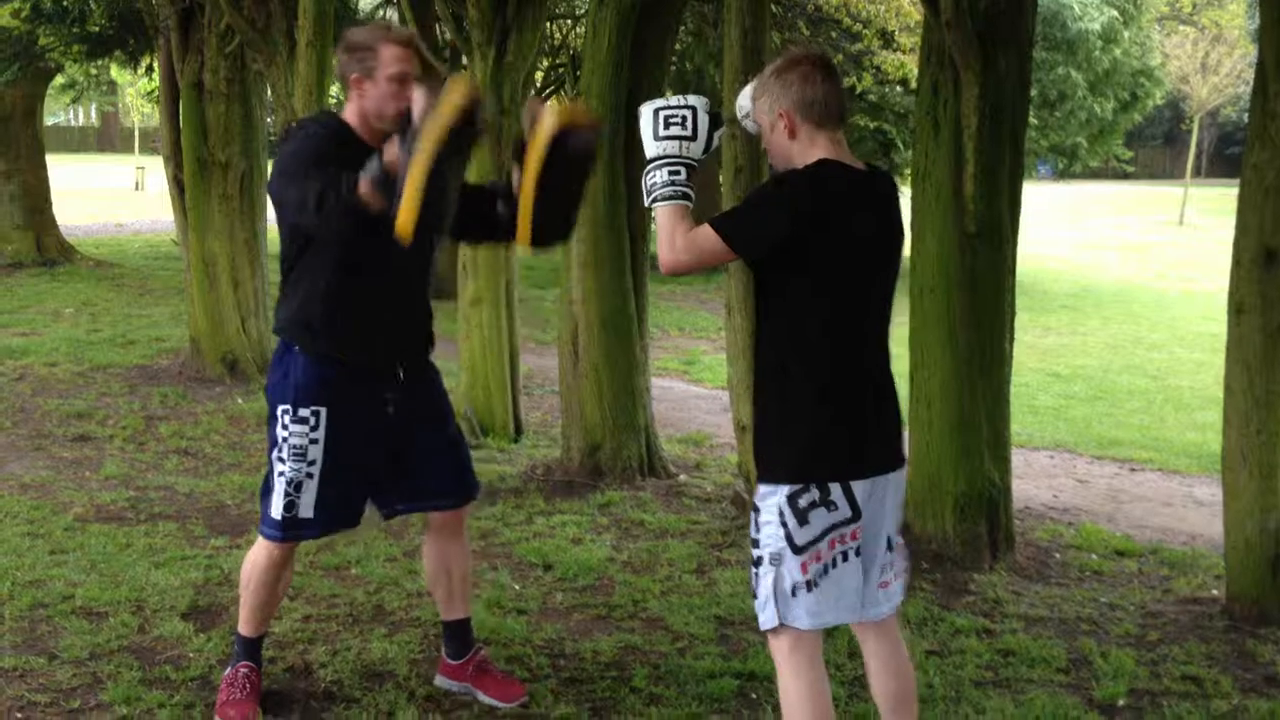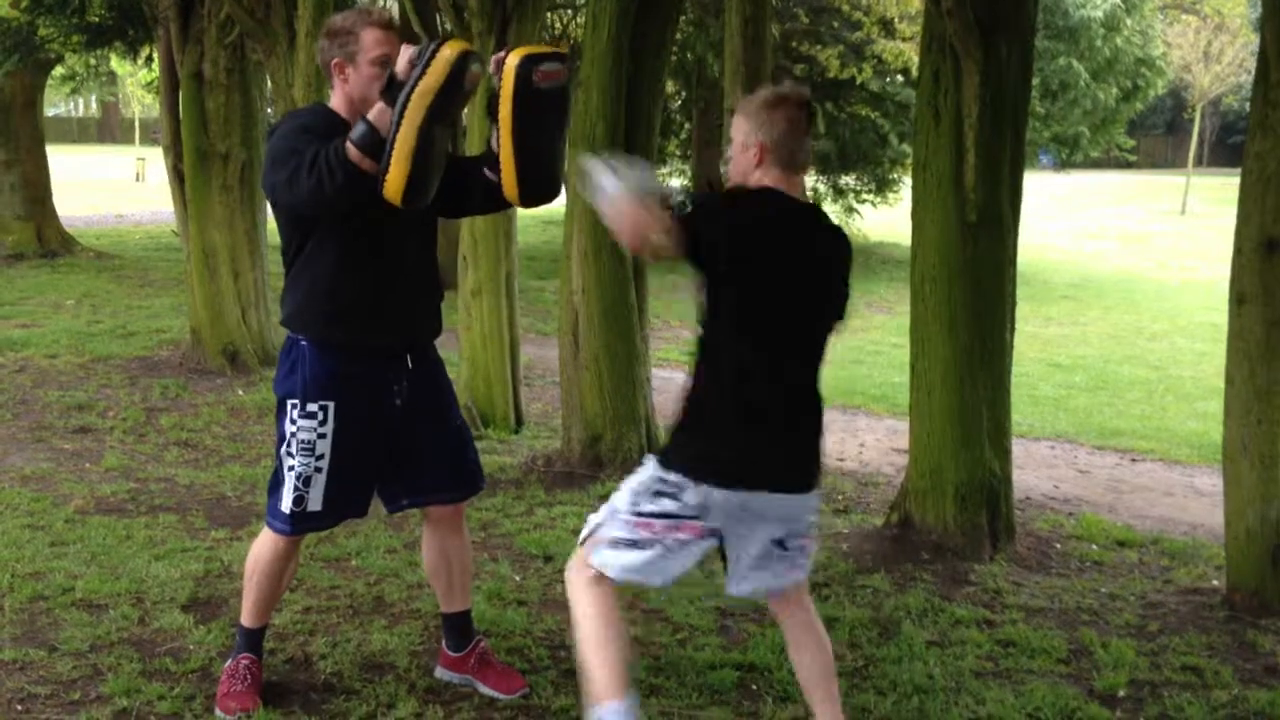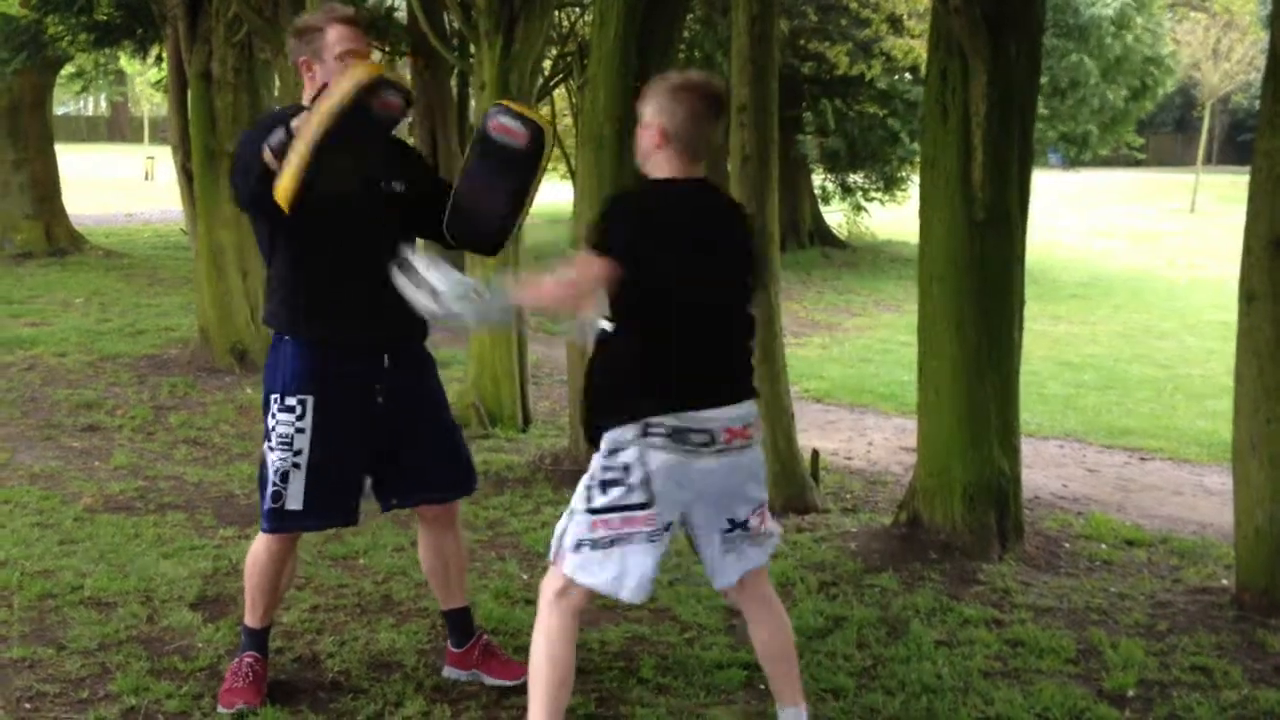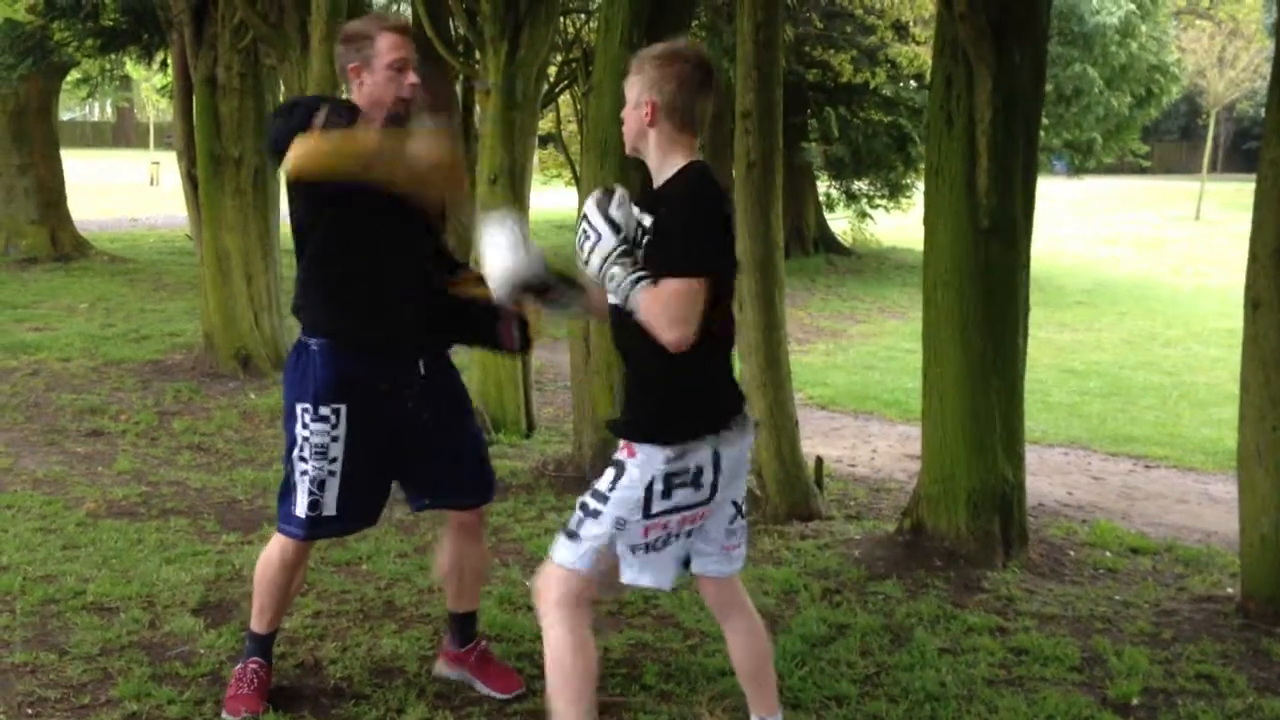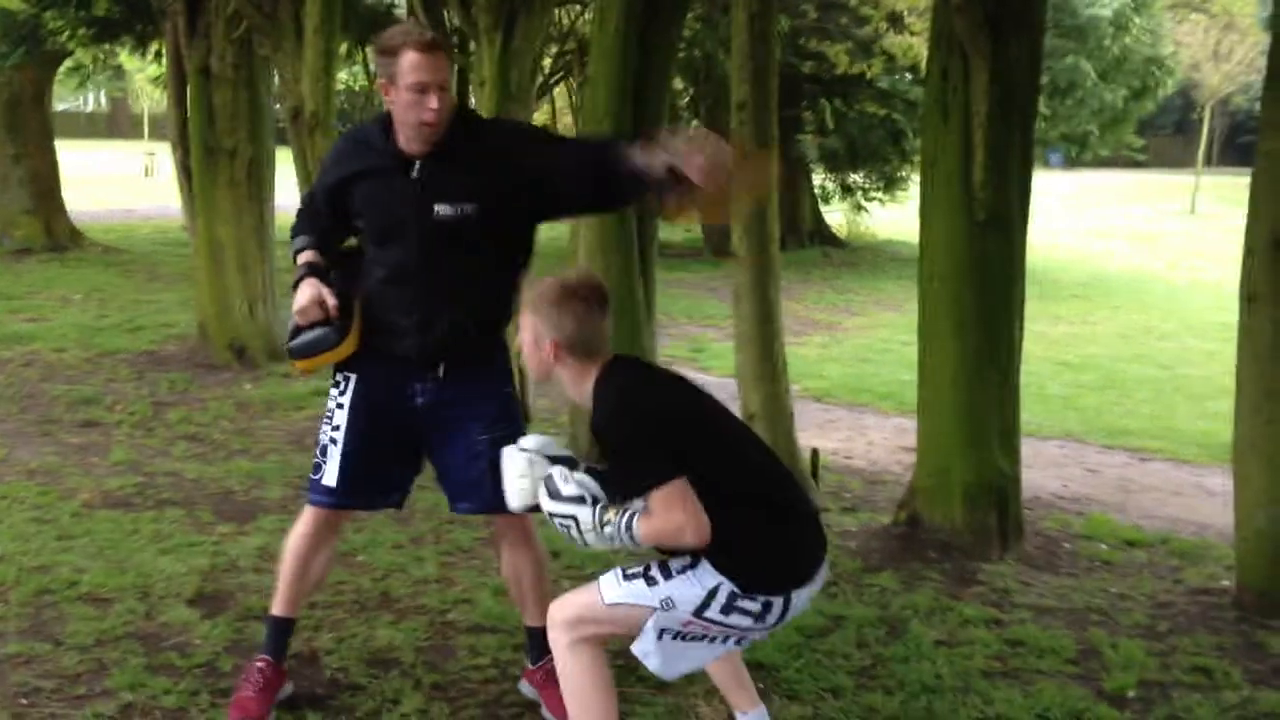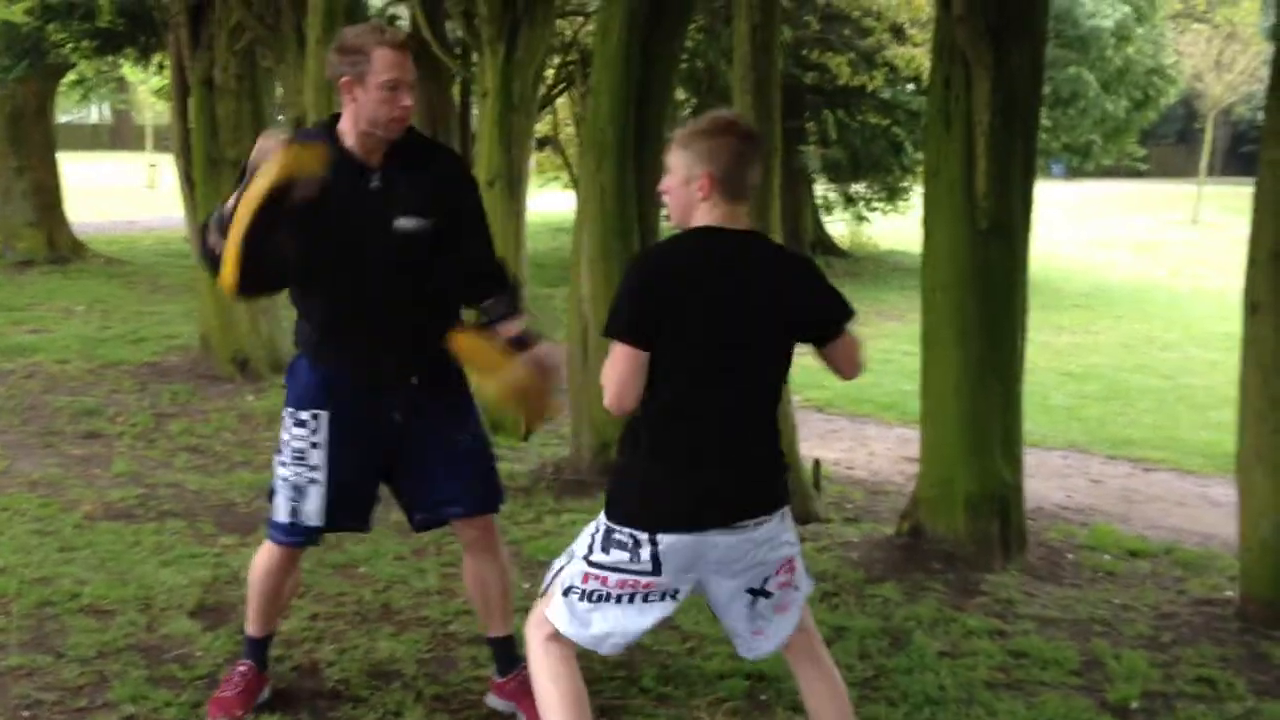
dt=0.5s
person 1, frame 1
left shoulder: (419, 159)
right shoulder: (308, 148)
left elbow: (484, 217)
right elbow: (334, 215)
right wrist: (407, 144)
left hip: (403, 369)
right hip: (320, 372)
left knee: (448, 508)
right knee: (284, 530)
left ankle: (460, 659)
person 1, frame 2
right shoulder: (297, 138)
left elbow: (491, 186)
right elbow: (327, 185)
right wrist: (393, 105)
left hip: (410, 358)
right hip: (327, 363)
left knee: (447, 503)
right knee: (290, 521)
left ankle: (460, 650)
right ankle: (244, 658)
person 1, frame 3
left shoulder: (388, 151)
right shoulder: (275, 139)
left elbow: (452, 222)
right elbow: (253, 182)
left hip: (399, 358)
right hip: (312, 362)
left knee: (440, 502)
right knee: (282, 523)
left ankle: (464, 644)
right ankle: (251, 656)
person 1, frame 4
right shoulder: (322, 126)
right elbow: (287, 126)
left wrist: (490, 314)
left hip: (422, 363)
right hip: (338, 364)
left knee: (468, 507)
right knee: (300, 529)
left ankle: (462, 646)
right ankle: (255, 661)
person 1, frame 5
left shoulder: (506, 148)
right shoulder: (358, 155)
left elbow: (601, 173)
right elbow: (314, 223)
left wrist: (670, 162)
right wrist: (309, 276)
left hip: (471, 370)
right hip: (381, 363)
left knee: (508, 519)
right knee: (324, 510)
left ankle: (541, 663)
right ankle: (270, 660)
person 1, frame 6
left shoulder: (439, 172)
left elbow: (480, 274)
right elbow: (224, 260)
left wrist: (522, 343)
left hip: (426, 378)
right hip: (332, 379)
left knee: (477, 524)
right knee: (288, 536)
person 2, frame 1
left shoulder: (797, 197)
right shoulder: (878, 192)
left elbow: (676, 255)
left wrist: (669, 163)
left hip: (809, 460)
right hip: (875, 451)
left knee: (793, 635)
right knee: (876, 620)
person 2, frame 2
left shoulder: (740, 213)
right shoulder: (832, 244)
left elbow: (638, 223)
left wrist: (610, 185)
left hip: (705, 464)
right hip: (791, 468)
left knee: (587, 574)
right knee: (789, 599)
person 2, frame 3
left shoulder: (639, 209)
right shoulder: (730, 218)
left elbow: (573, 290)
left hip: (650, 438)
right hip: (731, 432)
left knee: (561, 595)
right knee: (752, 584)
person 2, frame 4
left shoulder: (690, 198)
right shoulder: (671, 196)
left elbow: (676, 330)
right elbow: (628, 303)
left wrist: (609, 262)
left hip: (674, 440)
right hip: (717, 432)
left knee: (559, 590)
right knee: (722, 589)
person 2, frame 5
left shoulder: (621, 411)
right shoulder: (635, 381)
left elbow: (690, 527)
left wrist: (597, 521)
right wrist: (591, 485)
left hip: (763, 576)
right hip: (793, 552)
left knee: (570, 621)
right knee: (678, 596)
person 2, frame 6
left shoulder: (655, 269)
right shoulder: (794, 273)
left elbow: (618, 397)
right elbow: (849, 364)
left hip: (651, 518)
right hip: (754, 512)
left knee: (546, 634)
right knee: (801, 646)
